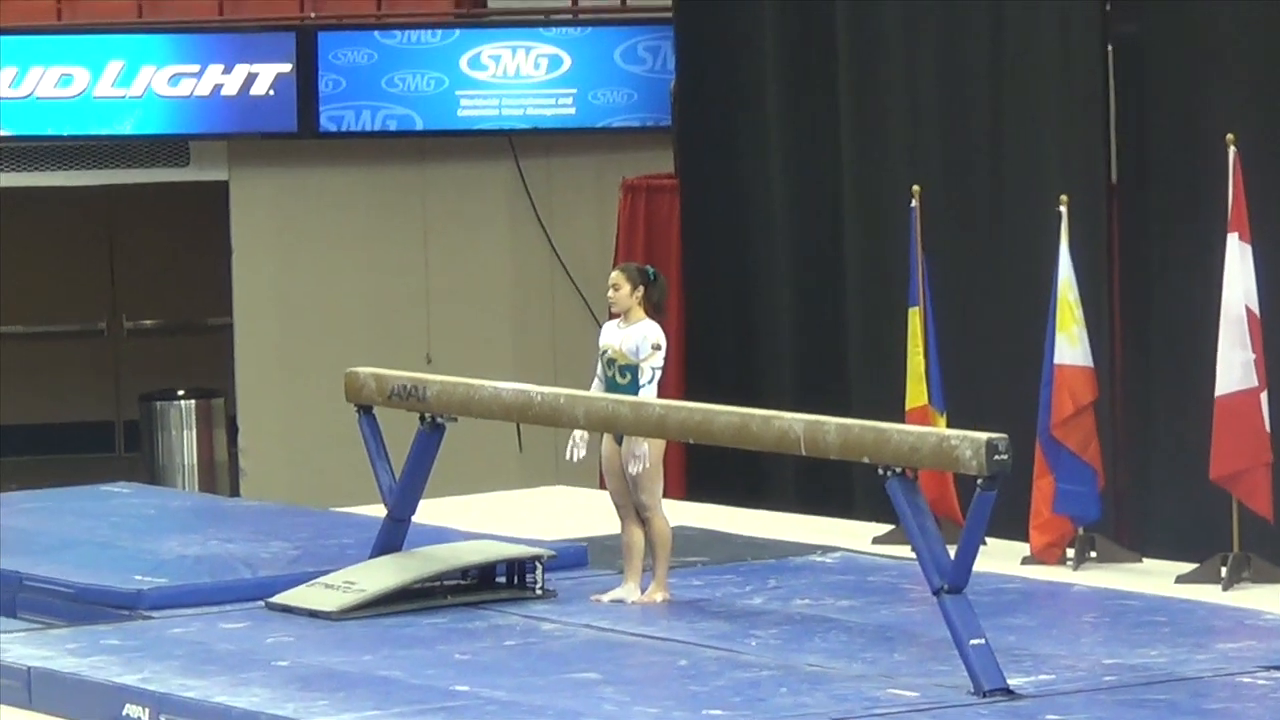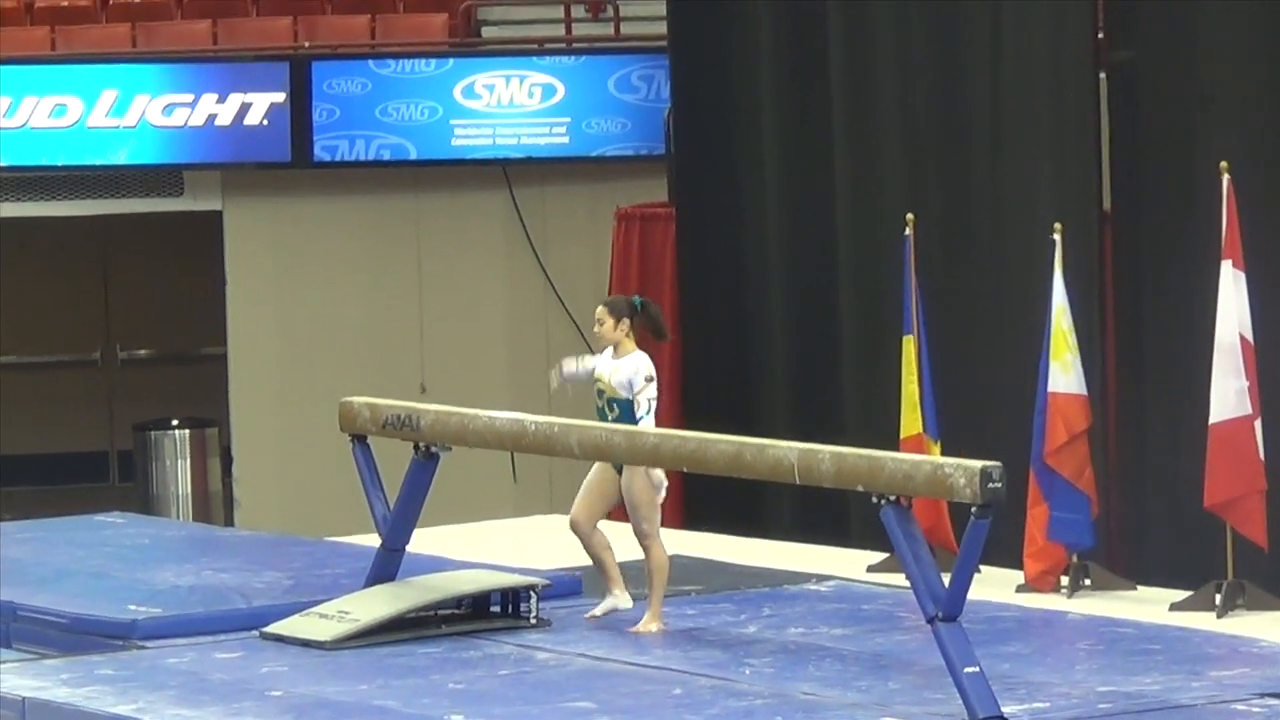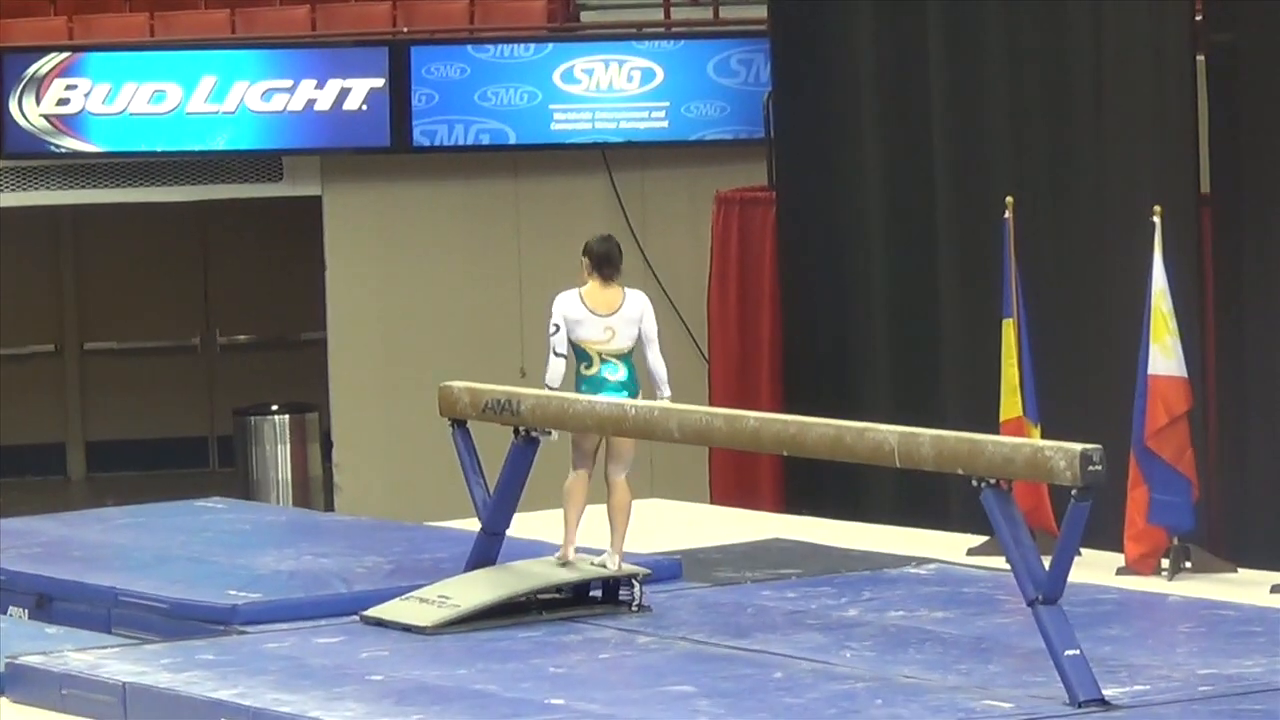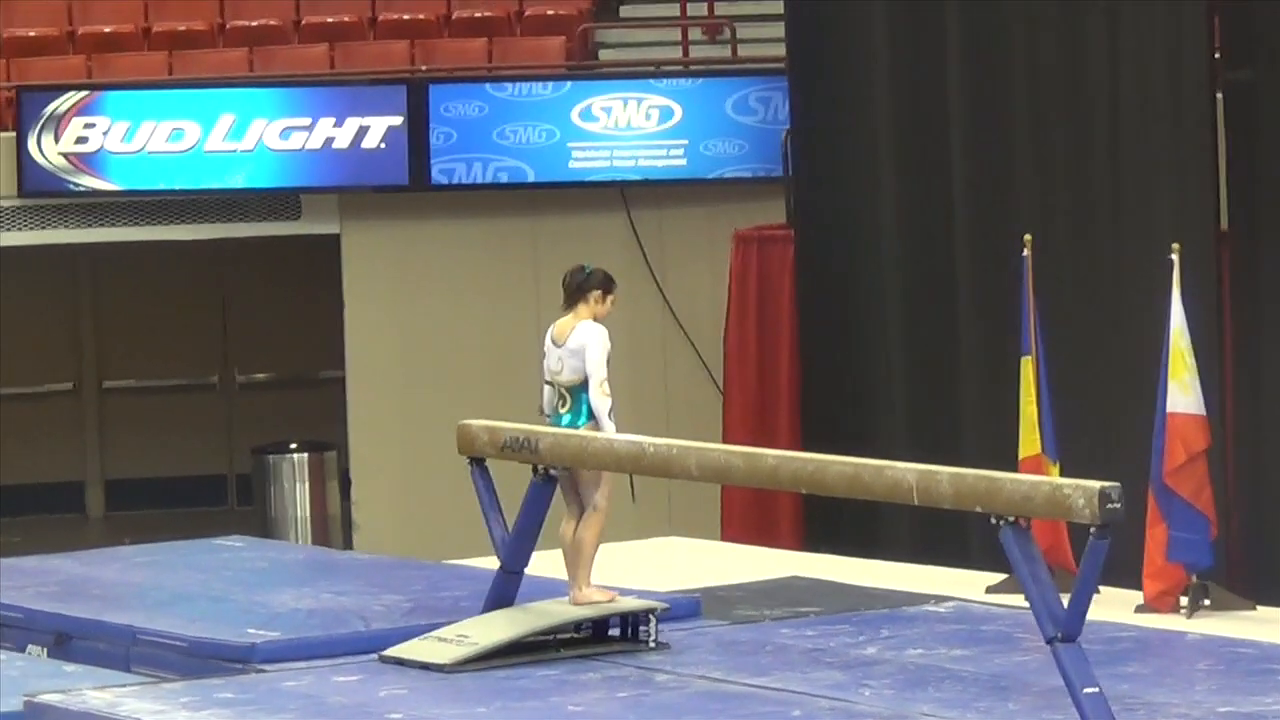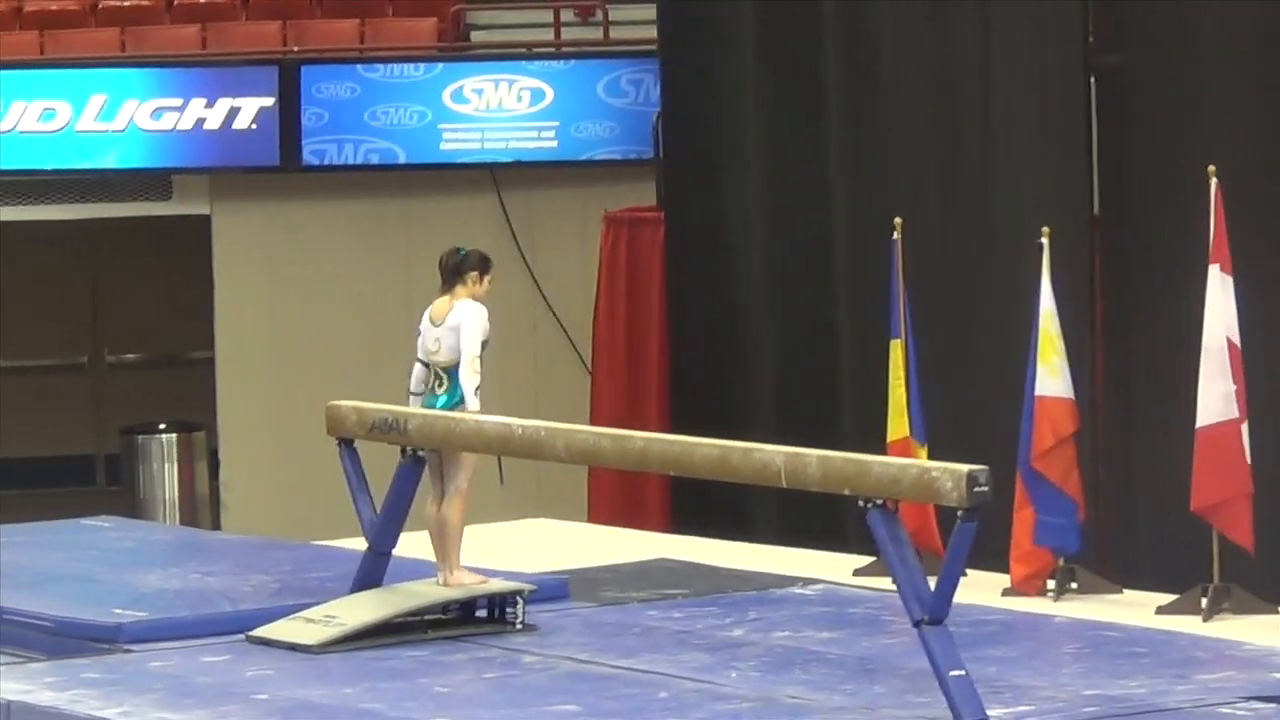
dt=1s
person 1, frame 1
left shoulder: (650, 333)
right shoulder: (608, 330)
left elbow: (648, 388)
right elbow: (600, 383)
left wrist: (640, 436)
right wrist: (582, 428)
right hip: (613, 428)
left knee: (648, 509)
right knee: (625, 510)
left ankle: (660, 584)
right ankle: (630, 583)
person 1, frame 2
left shoulder: (640, 364)
right shoulder: (607, 356)
left elbow: (646, 418)
right elbow: (592, 366)
left wrist: (654, 467)
right wrist: (569, 368)
left knee: (647, 536)
right knee: (580, 520)
left ankle: (655, 615)
right ankle: (617, 592)
person 1, frame 3
left shoulder: (565, 302)
right shoulder: (638, 301)
left elbow: (557, 357)
right elbow: (653, 352)
right wrist: (664, 394)
left hip: (590, 394)
right hip: (627, 393)
left knee: (580, 470)
right knee: (618, 476)
left ankle: (568, 544)
right ankle: (615, 554)
person 1, frame 4
left shoulder: (553, 331)
right shoulder: (594, 333)
right elbow: (598, 387)
right wrist: (610, 432)
left hip: (560, 425)
right hip: (584, 425)
left knee: (573, 510)
right knee: (595, 507)
left ankle: (576, 585)
right ankle: (583, 586)
person 1, frame 5
left shoulder: (431, 312)
right shoulder: (473, 311)
left elbow: (422, 365)
right elbow: (469, 362)
left wrist: (415, 406)
right wrist: (472, 408)
left hip: (432, 404)
right hip: (457, 404)
left knee: (439, 492)
right knee: (458, 490)
left ankle: (446, 566)
right ankle: (456, 570)
